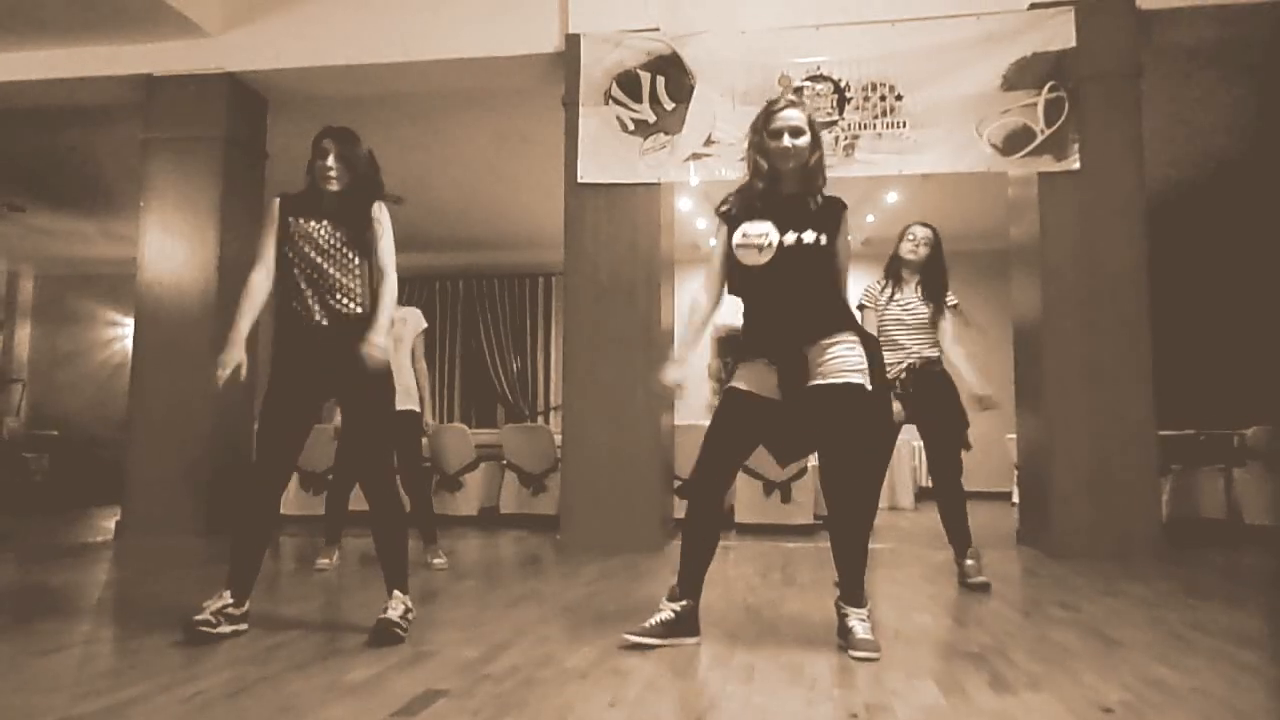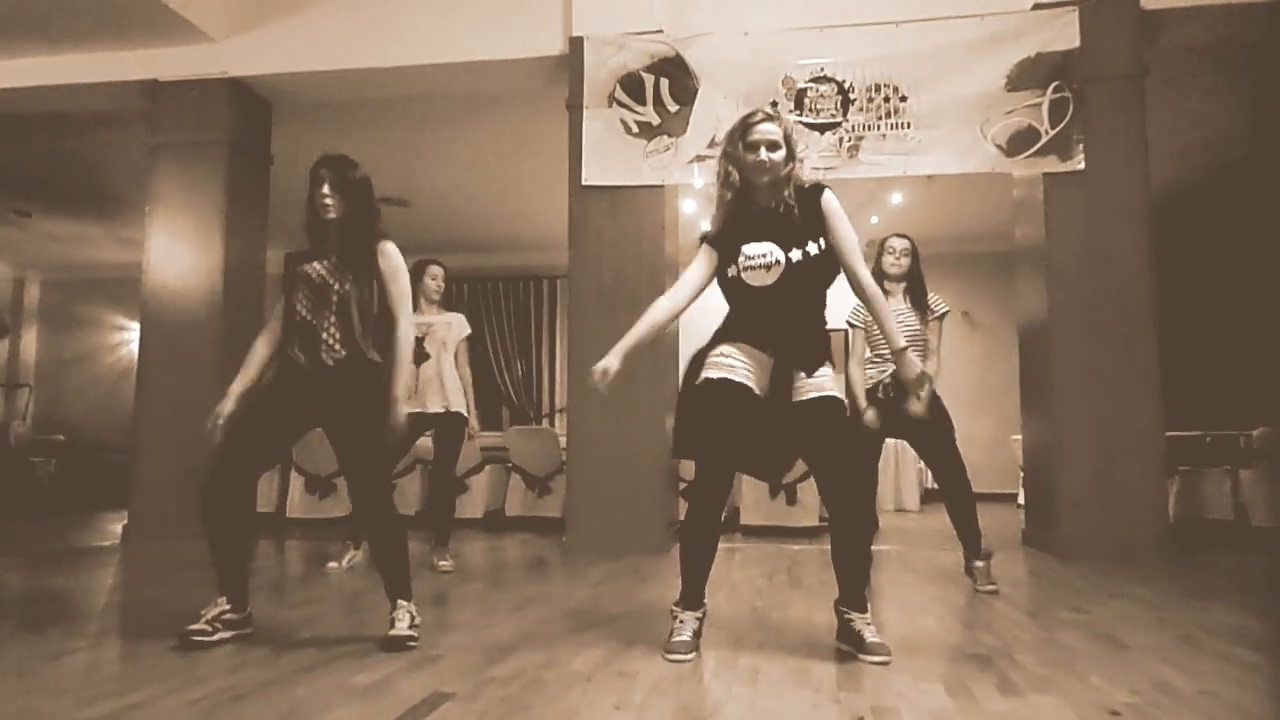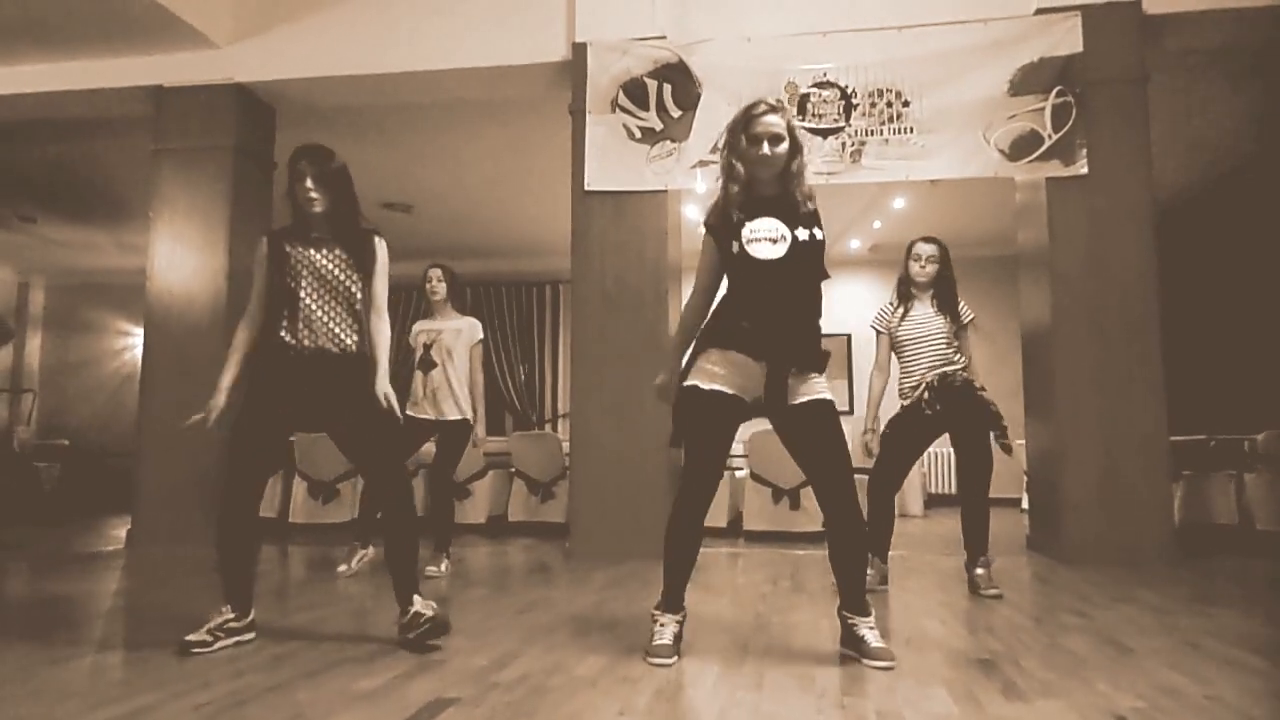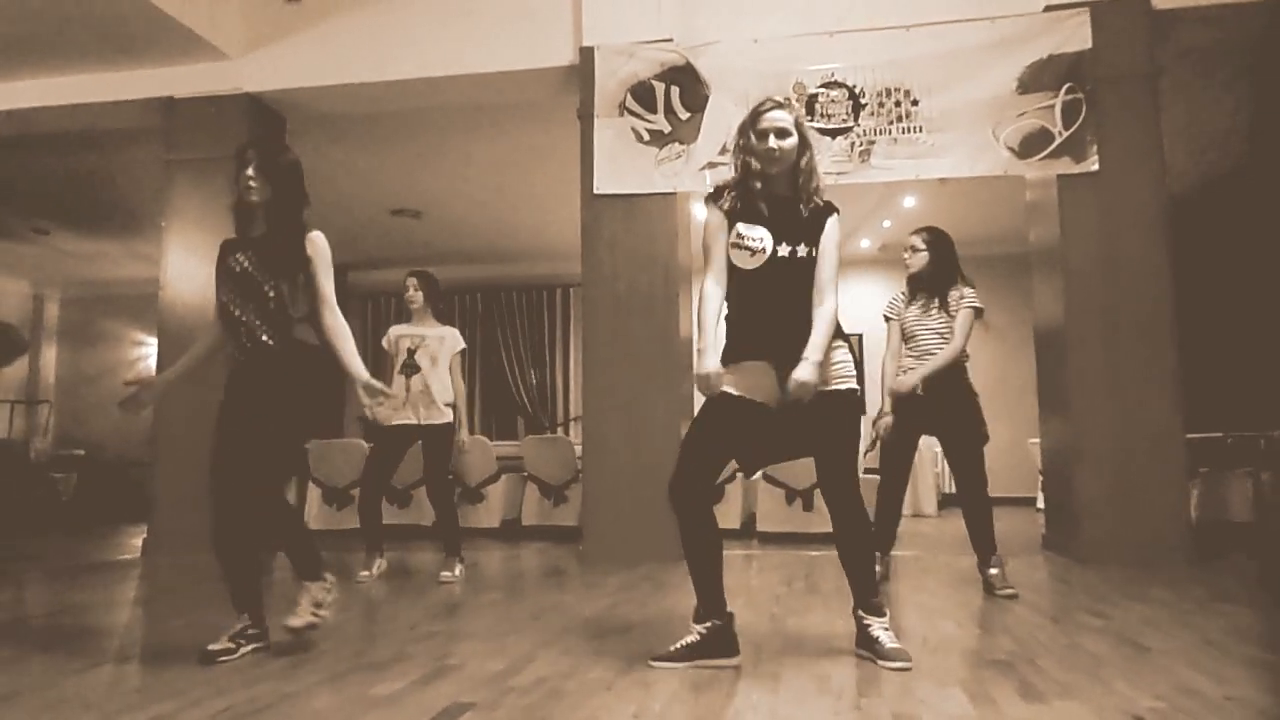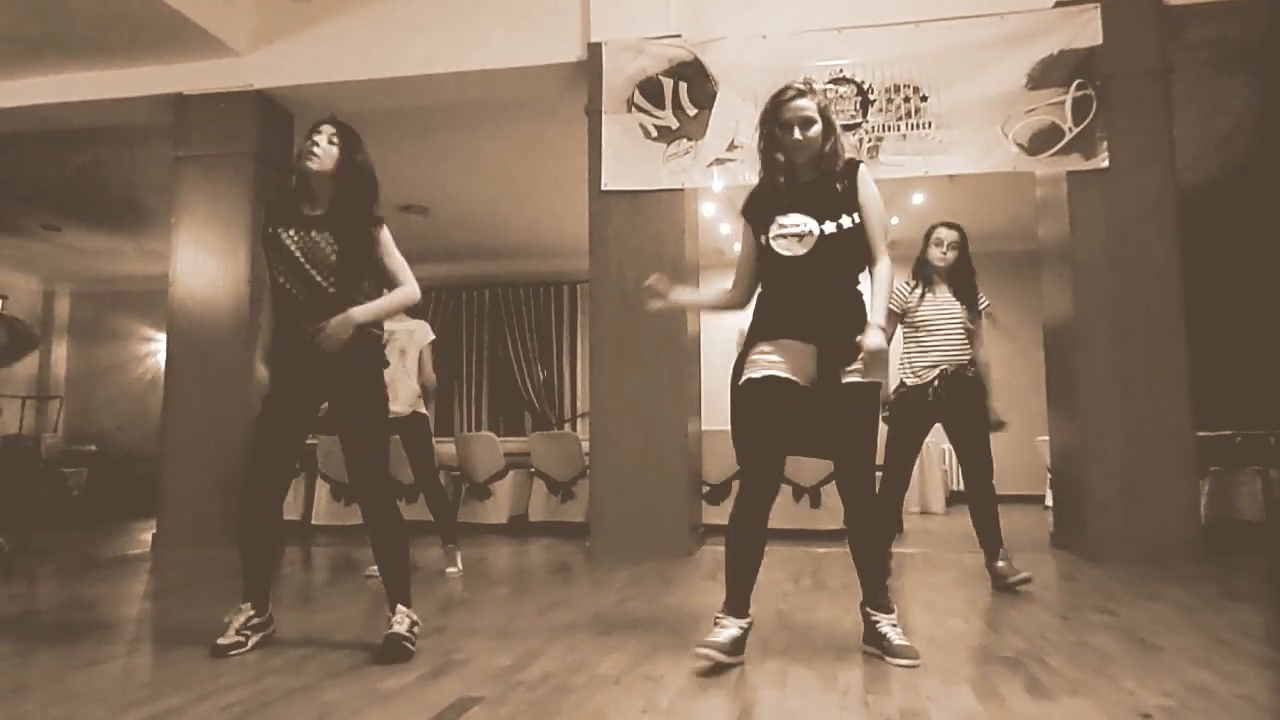
dt=0.7s
person 1, frame 1
left shoulder: (830, 210)
right shoulder: (738, 209)
left elbow: (837, 289)
right elbow: (713, 291)
left wrist: (875, 367)
right wrist: (680, 356)
left hip: (830, 351)
right hip: (760, 359)
left knee: (847, 483)
right knee: (707, 479)
left ankle: (853, 609)
right ankle: (682, 607)
person 1, frame 2
left shoulder: (817, 202)
right shoulder: (726, 231)
left elbow: (860, 277)
right elbow: (677, 296)
left wrist: (901, 347)
right wrist: (618, 351)
left hip: (808, 364)
right hip: (740, 358)
left knee: (853, 492)
right knee: (710, 488)
left ankle: (853, 615)
right ankle: (689, 612)
person 1, frame 3
left shoulder: (807, 208)
right shoulder: (725, 216)
right elbow: (700, 298)
right wrist: (671, 368)
left hip: (799, 367)
right hip: (728, 360)
left knee: (842, 497)
right knee: (694, 493)
left ankle: (856, 620)
right ankle: (669, 616)
person 1, frame 4
left shoulder: (821, 215)
right shoulder: (727, 203)
left elbow: (825, 294)
right elbow: (714, 280)
left wrist: (812, 362)
right wrist: (706, 352)
left hip: (815, 366)
right hip: (747, 365)
left knee: (841, 492)
right knee: (686, 486)
left ankle: (871, 620)
right ankle: (714, 627)
person 1, frame 5
left shoulder: (853, 177)
right shoulder: (763, 199)
left elbow: (880, 260)
right elbow: (738, 292)
left wrist: (875, 327)
right wrist: (681, 297)
left hip: (845, 343)
right hip: (777, 344)
left knee: (858, 484)
right knee: (759, 478)
left ankle: (879, 616)
right ankle: (734, 619)
person 2, frame 1
left shoulder: (371, 212)
right shoulder: (284, 209)
left elbow: (387, 276)
right elbow: (262, 275)
left wrist: (381, 330)
right wrist: (235, 342)
left hip: (360, 352)
right hip: (300, 351)
left knee: (376, 474)
right knee: (268, 472)
left ankle: (397, 597)
right ankle: (235, 597)
person 2, frame 2
left shoulder: (380, 251)
right shoulder: (297, 261)
left elbow: (401, 326)
right elbow: (274, 330)
left wrist: (397, 400)
right wrist: (233, 395)
left hip: (352, 386)
right hip: (293, 385)
left knee: (373, 496)
right knee: (223, 484)
left ankle: (402, 606)
right ankle: (232, 605)
person 2, frame 3
left shoulder: (369, 246)
right shoulder: (273, 245)
left elbow: (377, 317)
right elbow: (253, 318)
left wrist: (381, 378)
right wrist: (221, 392)
left hip: (345, 378)
right hip: (281, 376)
left knee: (394, 486)
right knee: (238, 493)
left ankle: (410, 604)
right ankle: (237, 612)
person 2, frame 4
left shoulder: (308, 240)
right shoulder: (230, 250)
left elbow: (327, 312)
right elbow: (223, 328)
left wrist: (358, 372)
right wrist: (164, 379)
left hip: (294, 375)
right hip: (246, 380)
left knee: (257, 491)
right knee: (227, 498)
left ankle: (316, 578)
right ankle: (250, 619)
person 2, frame 5
left shoulder: (361, 220)
right shoulder: (279, 218)
left elbow: (410, 290)
right elbow: (276, 299)
left wrist: (354, 316)
right wrist: (261, 357)
left hip: (355, 364)
right hip: (296, 364)
left knee: (372, 487)
right knee: (261, 485)
left ankle: (402, 611)
right ankle: (255, 609)
person 3, frame 1
left shoulder: (941, 294)
right shoulder: (876, 291)
left elbow: (952, 344)
left wrist: (975, 383)
left hip: (931, 386)
right hip: (888, 387)
left knee: (947, 473)
left ankle: (966, 557)
person 3, frame 2
left shoulder: (928, 303)
right shoulder: (864, 307)
left elbow: (933, 360)
right elbow: (855, 363)
right wrist: (863, 405)
right hip: (875, 400)
left knee: (953, 477)
left ankle: (976, 559)
person 3, frame 3
left shoulder: (955, 308)
right shoulder: (889, 313)
left elbow: (968, 362)
right elbow: (880, 371)
left wrist: (989, 413)
right wrist: (870, 424)
left hip: (961, 400)
right hip: (917, 408)
left knee: (975, 482)
right knee: (881, 481)
left ankle: (978, 566)
right ankle: (876, 565)
person 3, frame 4
left shoulder: (962, 295)
right shoulder: (900, 302)
left elbow: (957, 347)
right elbow: (891, 357)
left wrist: (916, 377)
right wrist: (886, 409)
left hip: (950, 392)
right hip: (905, 396)
left knee: (972, 479)
right knee: (892, 480)
left ankle: (990, 566)
right ankle: (879, 560)
person 3, frame 5
left shoulder: (971, 296)
right shoulder: (905, 292)
left elbow: (978, 352)
left wrist: (988, 403)
right wrist: (888, 390)
left hip: (963, 391)
right hip: (916, 393)
left knee: (980, 475)
right knee: (895, 476)
left ankle: (997, 561)
person 4, frame 1
left shoulder: (410, 316)
left elbow: (420, 363)
left wrist: (427, 410)
right wrist: (340, 410)
left hip: (403, 407)
left knee: (413, 477)
right knee: (344, 477)
left ankle: (431, 543)
right ankle: (331, 544)
person 4, frame 2
left shoulder: (456, 321)
left elbow: (464, 368)
left wrist: (472, 412)
left hip: (450, 409)
right hip: (409, 408)
left knee: (443, 477)
left ankle: (441, 547)
right ankle: (353, 543)
person 4, frame 3
left shoulder: (470, 326)
right shoulder: (418, 328)
left elbow: (476, 376)
right elbow: (417, 371)
left wrist: (480, 421)
right wrist: (406, 406)
left hip: (456, 415)
right hip: (418, 412)
left knee: (439, 481)
left ankle: (441, 553)
right ankle: (362, 544)
person 4, frame 4
left shoulder: (450, 335)
right shoulder: (395, 333)
left elbow: (457, 382)
right elbow: (391, 377)
left wrist: (463, 425)
right wrist: (376, 403)
left hip: (437, 419)
right hip: (397, 418)
left knee: (438, 490)
right knee: (370, 485)
left ankle: (453, 557)
right ankle: (375, 554)
person 4, frame 5
left shoulder: (419, 328)
left elbow: (427, 377)
left wrist: (429, 384)
left hip: (410, 411)
left knee: (428, 479)
left ankle: (451, 547)
